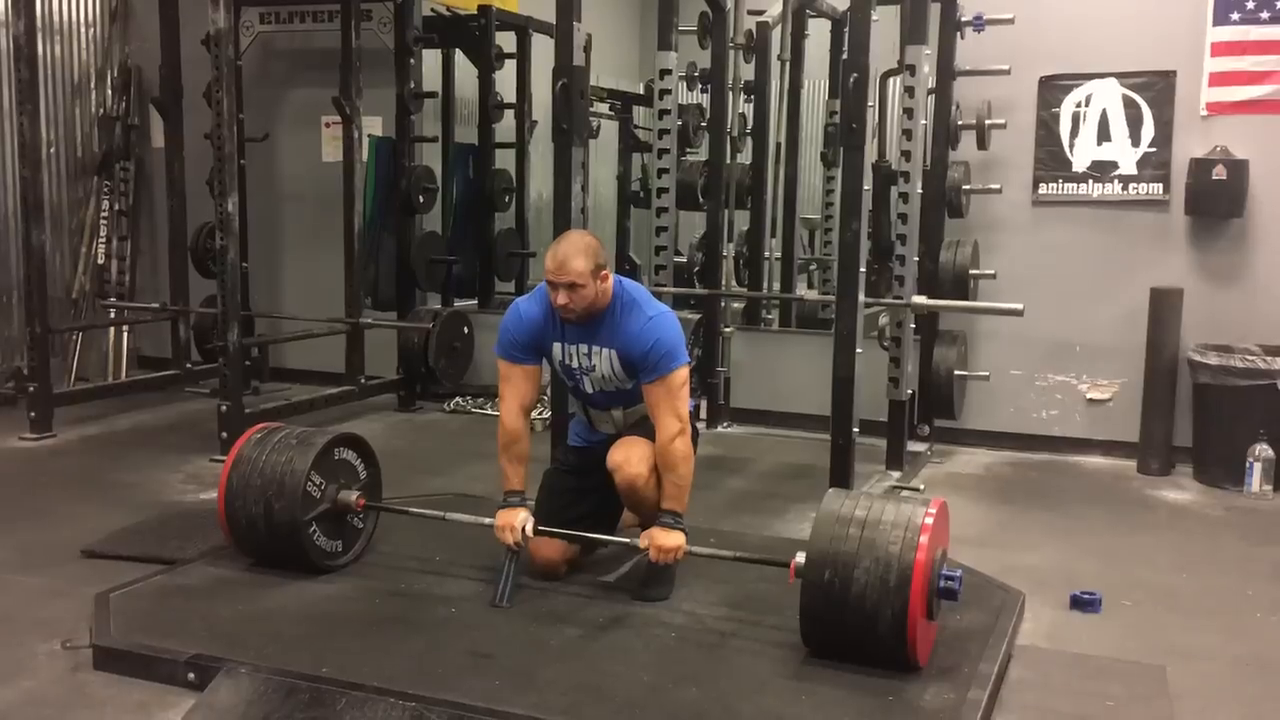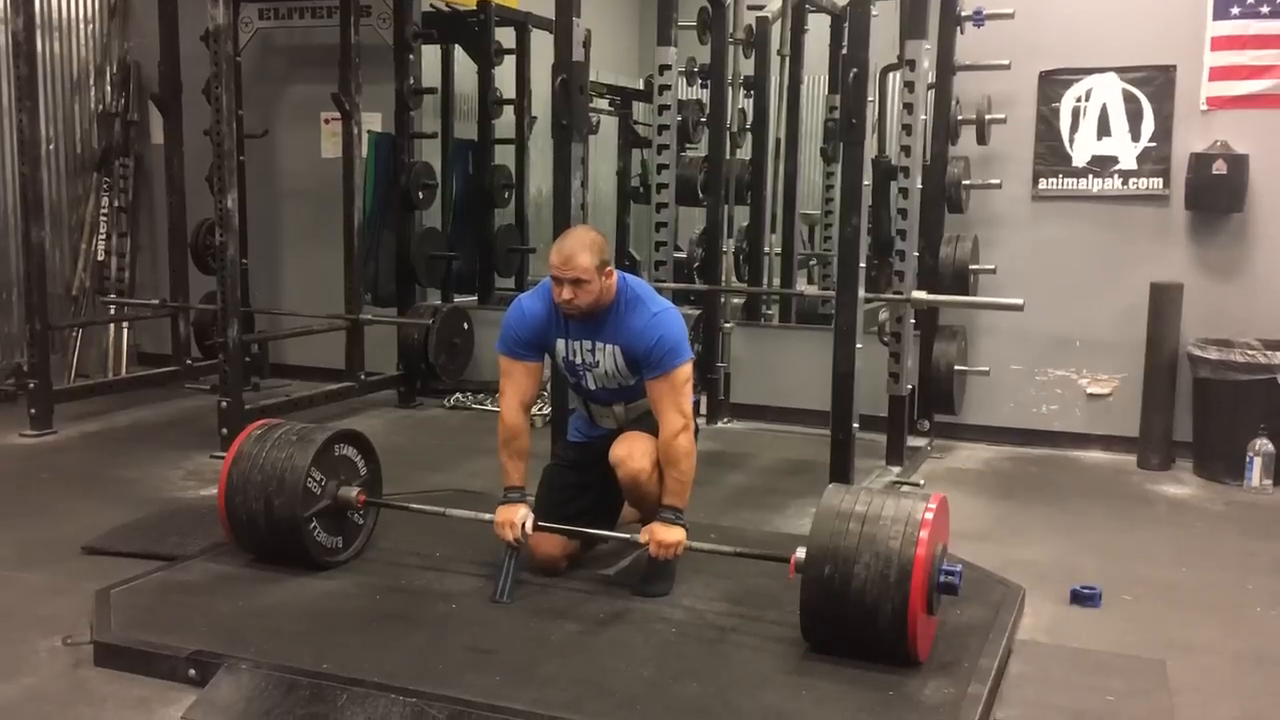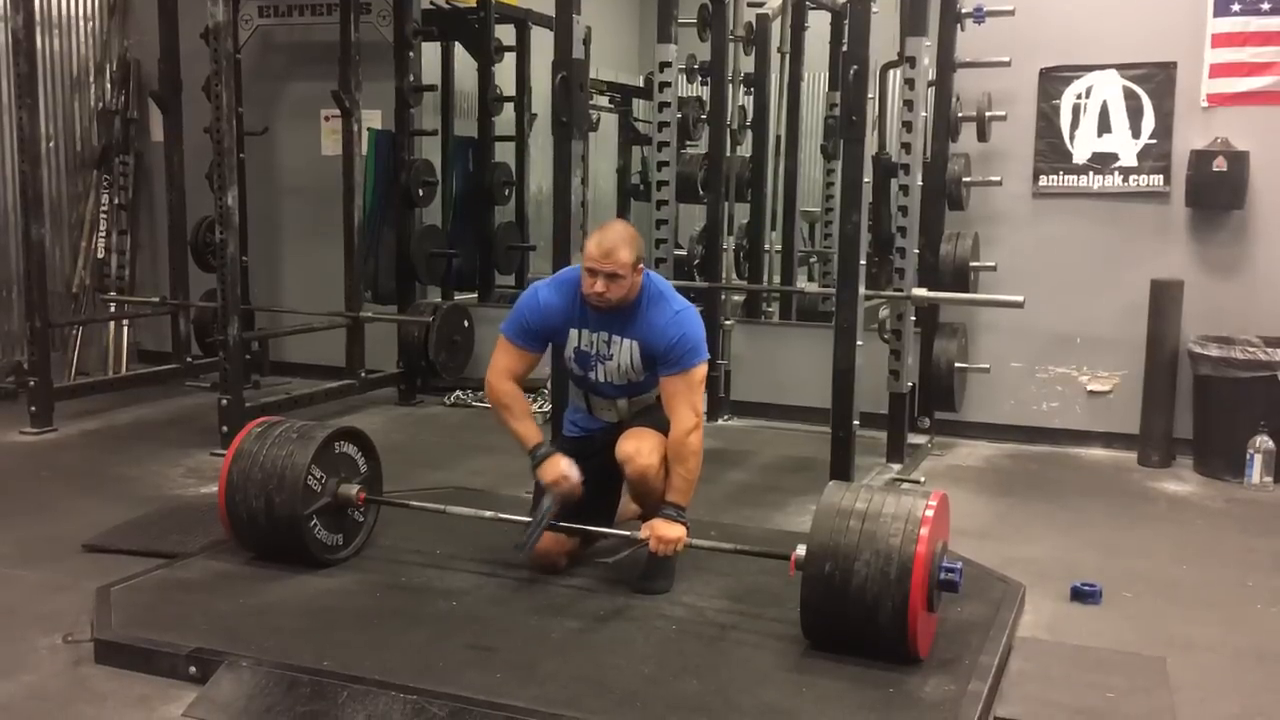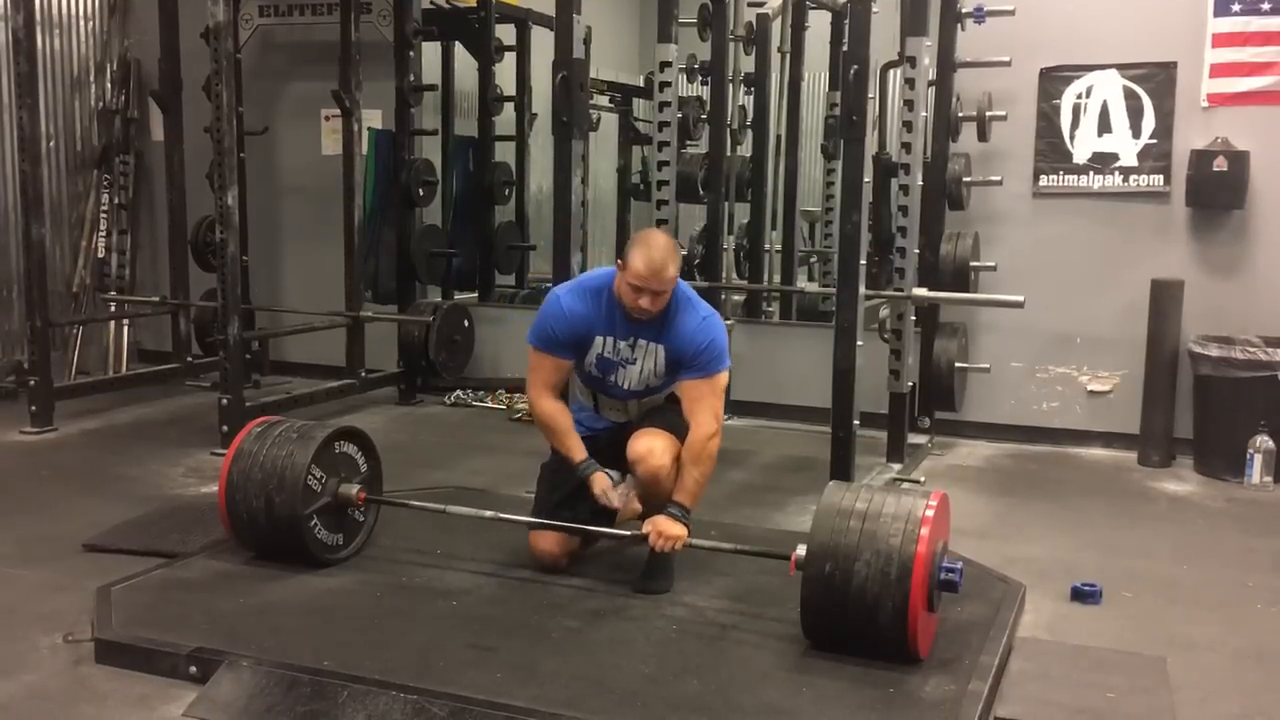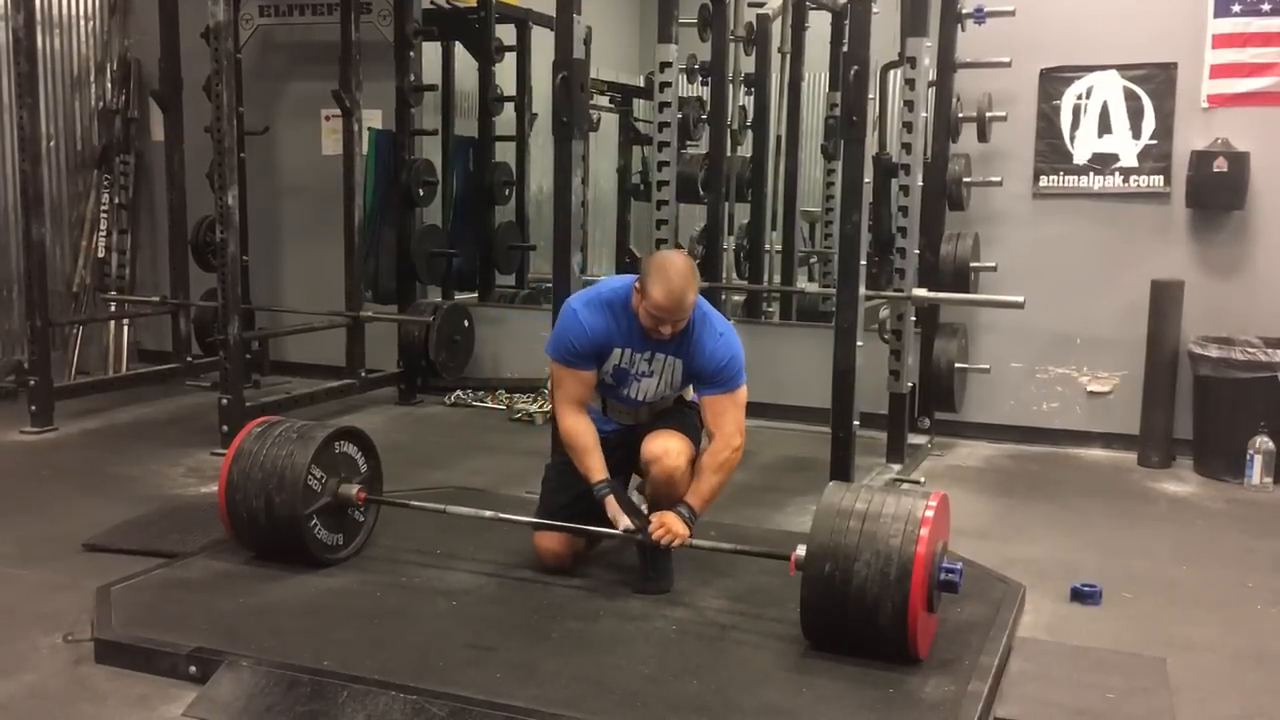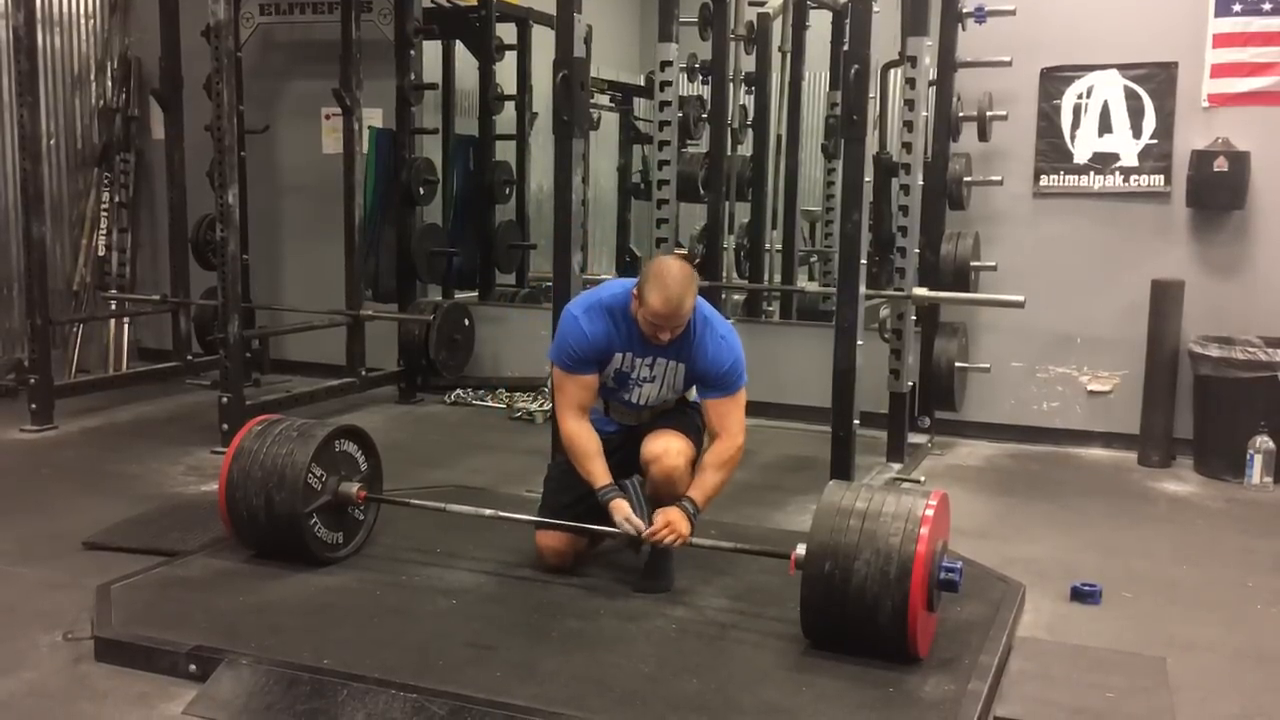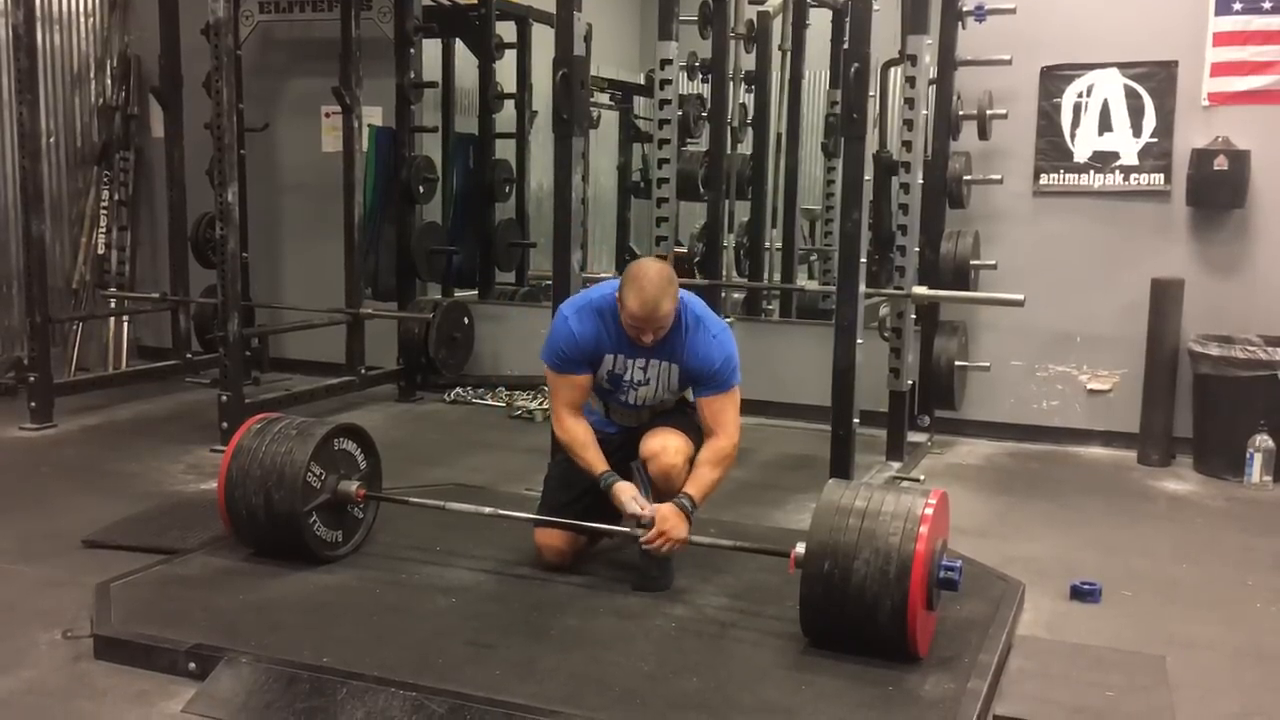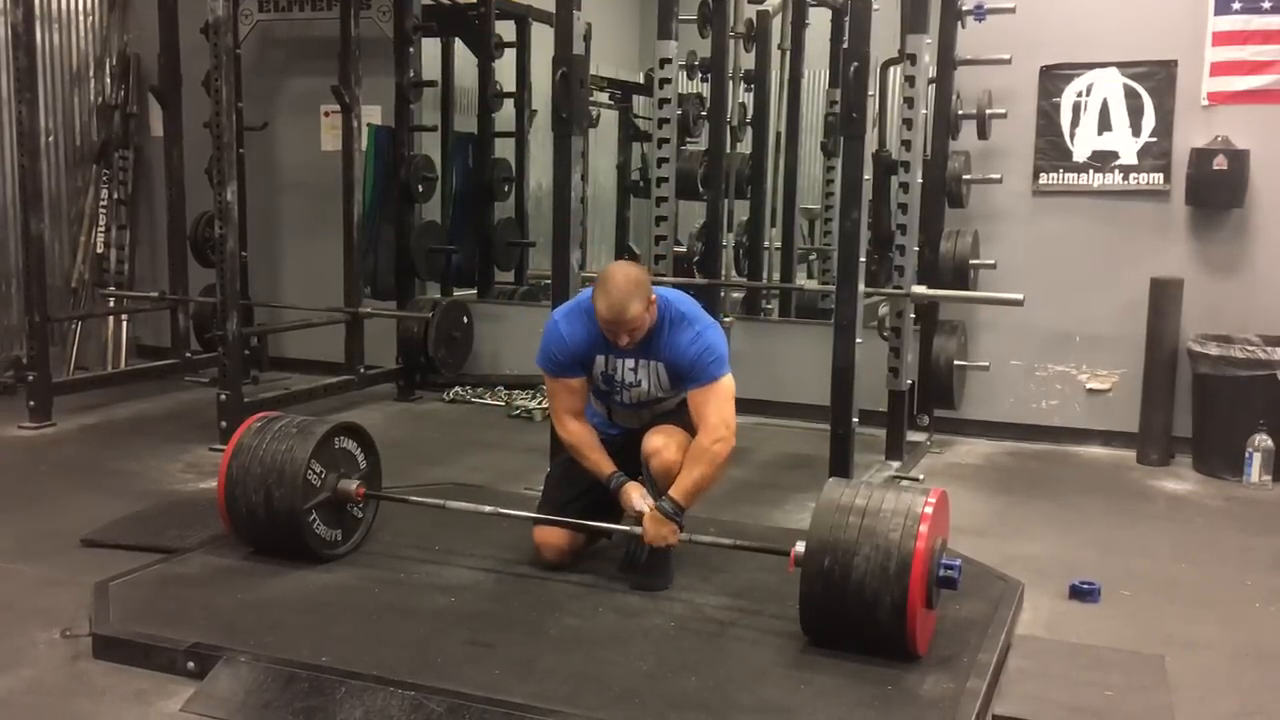
dt=0.4s
person 1, frame 1
left shoulder: (651, 324)
right shoulder: (525, 317)
left elbow: (673, 426)
right elbow: (514, 410)
left wrist: (671, 520)
right wrist: (513, 499)
left hip: (653, 425)
right hip: (591, 432)
left knee: (627, 467)
right knee: (547, 559)
left ankle: (656, 534)
right ankle: (615, 516)
person 1, frame 2
left shoulder: (655, 321)
right shoulder: (528, 313)
left elbow: (677, 423)
right elbow: (514, 407)
left wrist: (671, 516)
right wrist: (513, 496)
left hip: (654, 419)
right hip: (590, 428)
left knee: (631, 462)
right knee: (547, 555)
left ankle: (657, 530)
right ankle: (618, 511)
person 1, frame 3
left shoulder: (675, 319)
right shoulder: (545, 300)
left elbow: (687, 421)
right elbow: (500, 381)
left wrist: (673, 513)
right wrist: (542, 454)
left hip: (654, 412)
right hip: (588, 422)
left knee: (638, 458)
right knee: (548, 554)
left ankle: (661, 544)
right ankle: (622, 508)
person 1, frame 4
left shoulder: (700, 325)
right shoulder: (568, 304)
left elbow: (706, 427)
right elbow: (542, 396)
left wrist: (678, 511)
right wrist: (587, 468)
left hip: (659, 412)
right hip: (590, 421)
left knee: (650, 457)
right knee: (548, 553)
left ankle: (662, 544)
right ankle: (622, 508)
person 1, frame 5
left shoulder: (717, 340)
right shoulder: (584, 314)
left elbow: (728, 439)
right elbow: (571, 411)
left wrist: (685, 512)
right wrist: (604, 491)
left hip: (665, 416)
right hip: (598, 422)
left knee: (666, 458)
right knee: (552, 553)
left ankle: (658, 543)
right ankle: (621, 514)
person 1, frame 6
left shoulder: (718, 341)
right shoulder: (584, 318)
left elbow: (729, 438)
right elbow: (573, 417)
left wrist: (688, 507)
right wrist: (609, 496)
left hip: (668, 417)
right hip: (601, 422)
left knee: (666, 459)
right knee: (554, 552)
left ankle: (660, 546)
person 1, frame 7
left shoulder: (710, 338)
right shoulder: (576, 321)
left elbow: (723, 437)
right elbow: (567, 416)
left wrist: (684, 505)
right wrist: (611, 483)
left hip: (668, 417)
right hip: (600, 424)
left knee: (664, 457)
right knee: (553, 550)
left ankle: (659, 541)
right ankle: (606, 518)
person 1, frame 8
left shoulder: (696, 332)
right shoulder: (566, 327)
left elbow: (718, 436)
right elbow: (569, 420)
left wrist: (669, 511)
right wrist: (618, 483)
left hip: (669, 419)
right hip: (603, 428)
left knee: (663, 452)
right knee: (552, 549)
left ankle: (657, 543)
right ankle: (610, 512)
